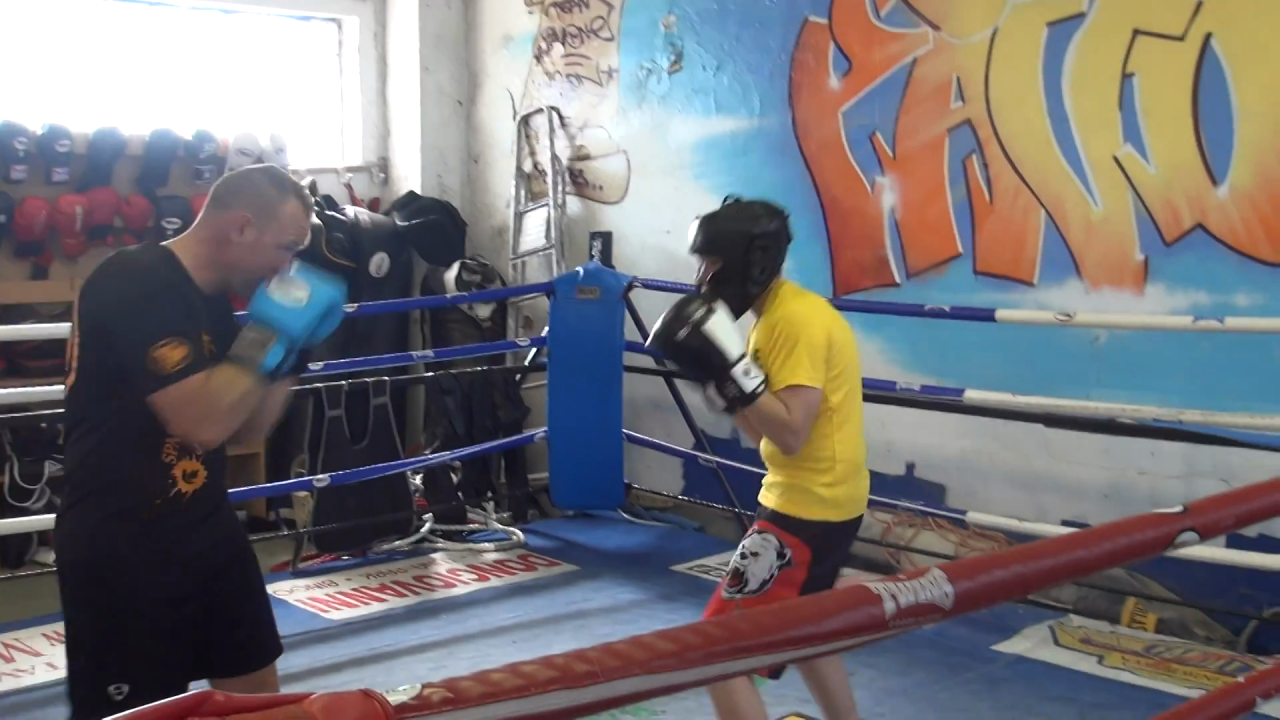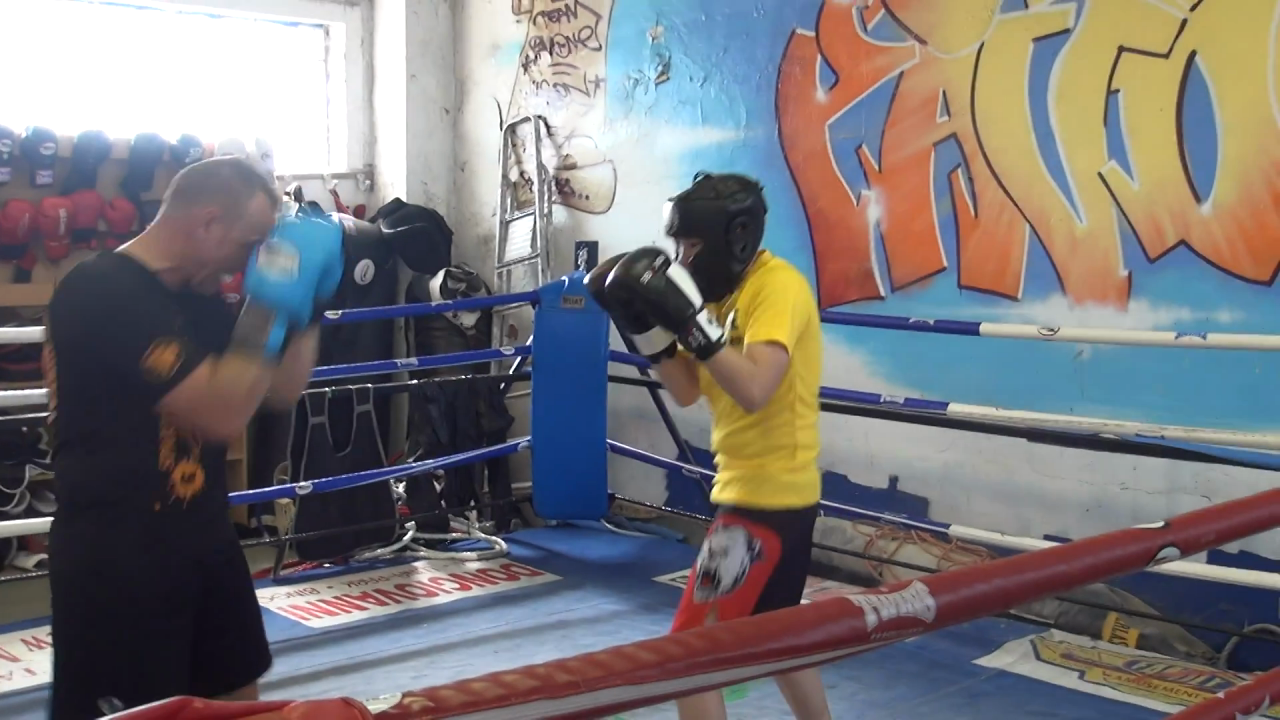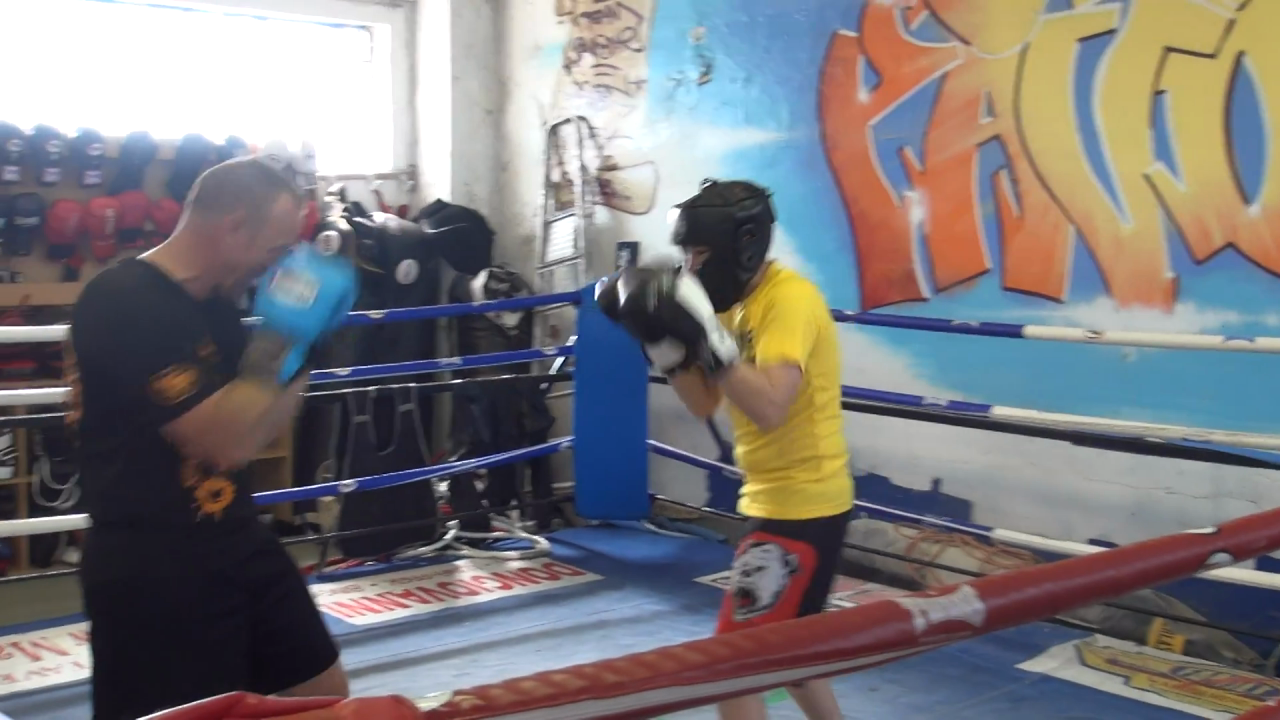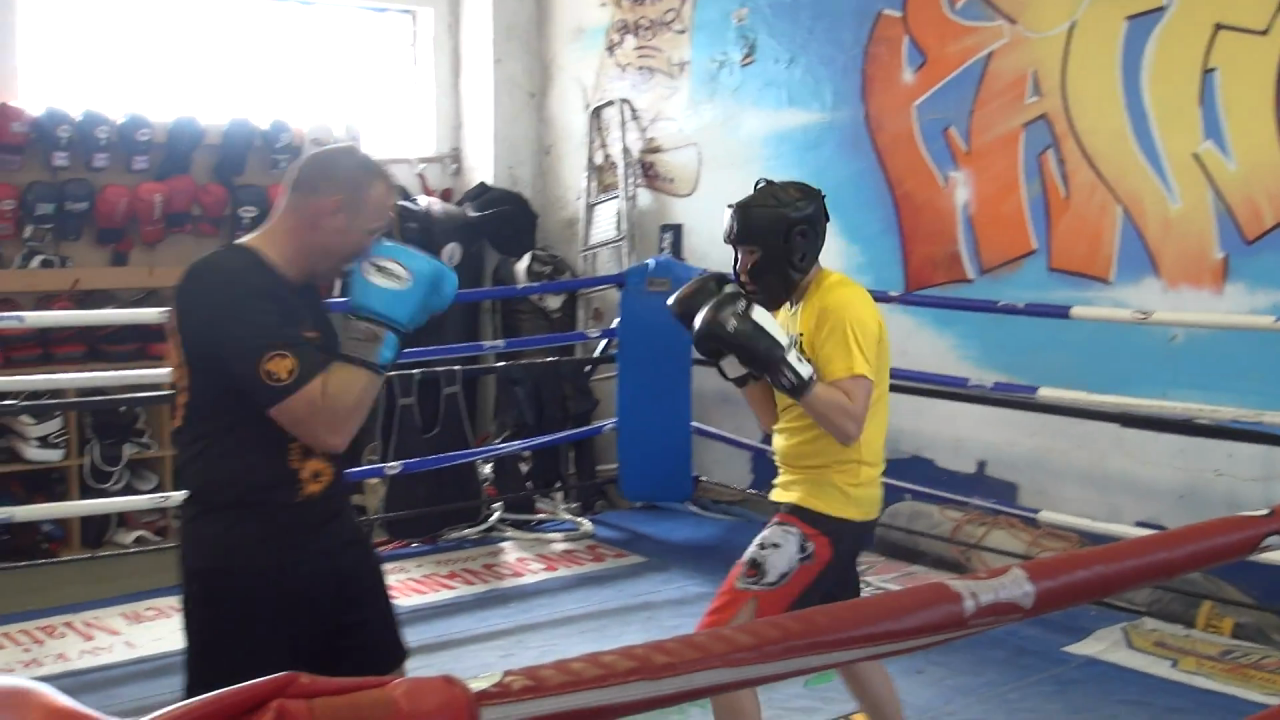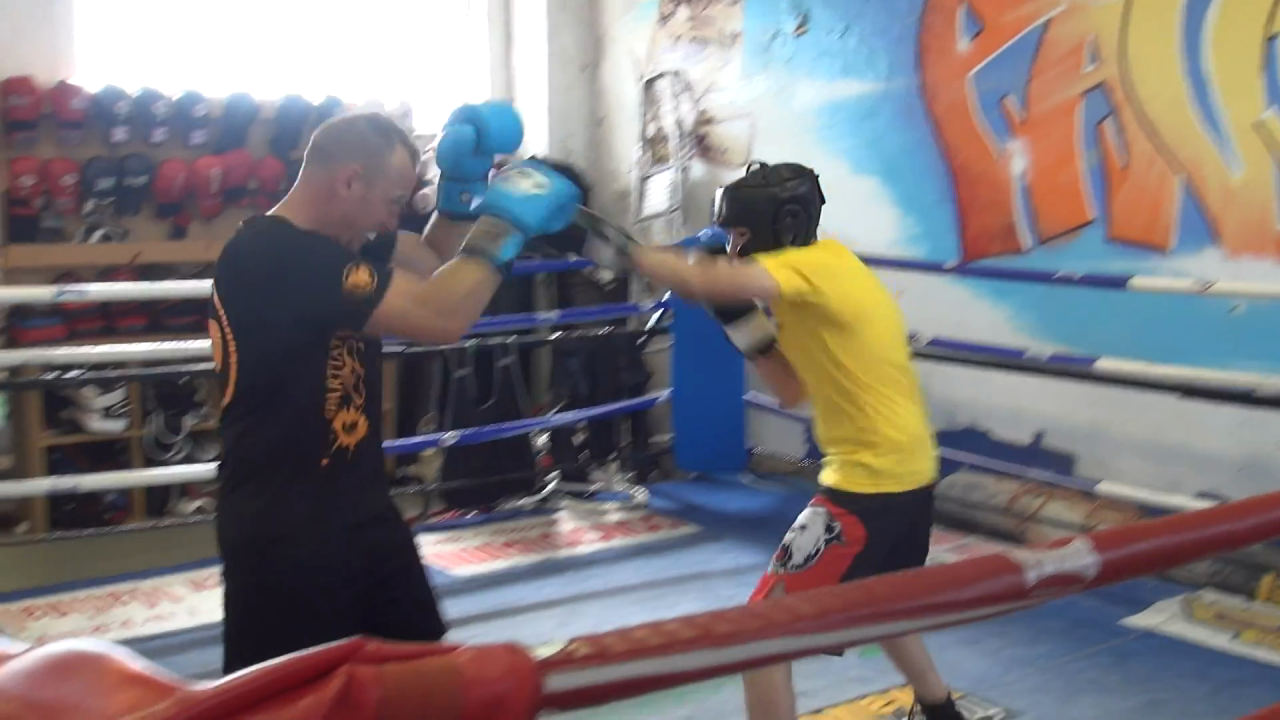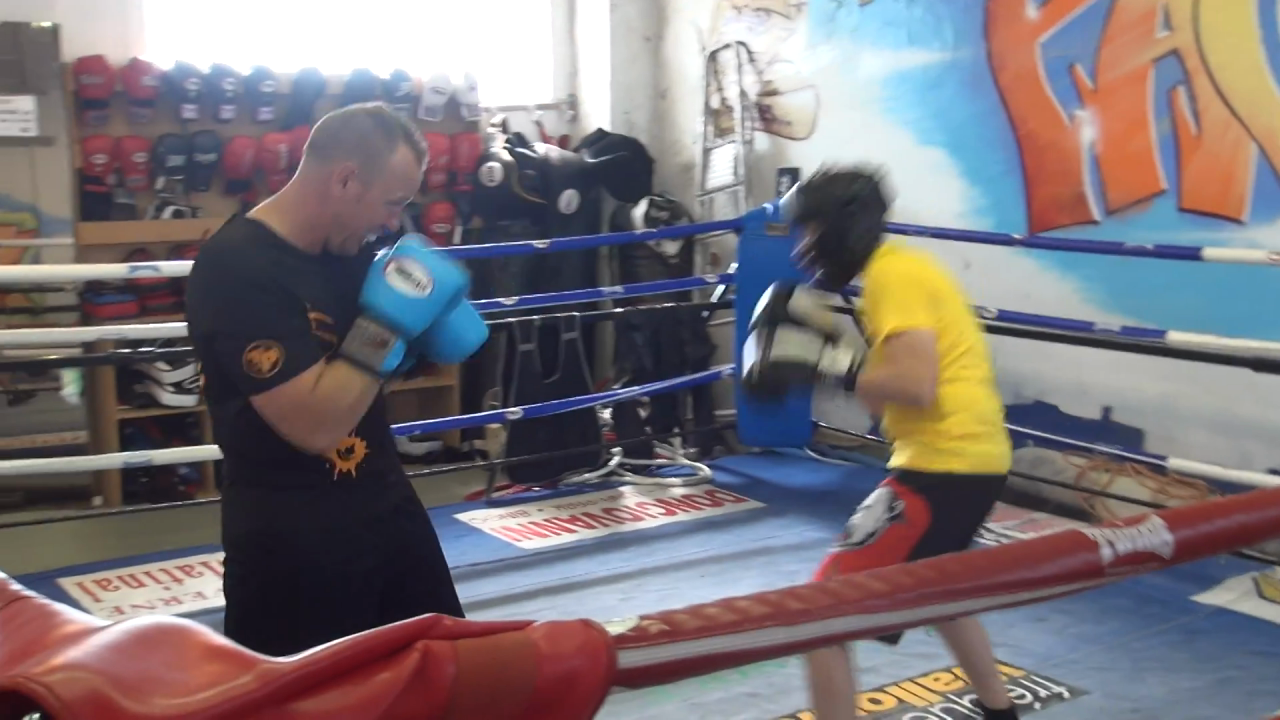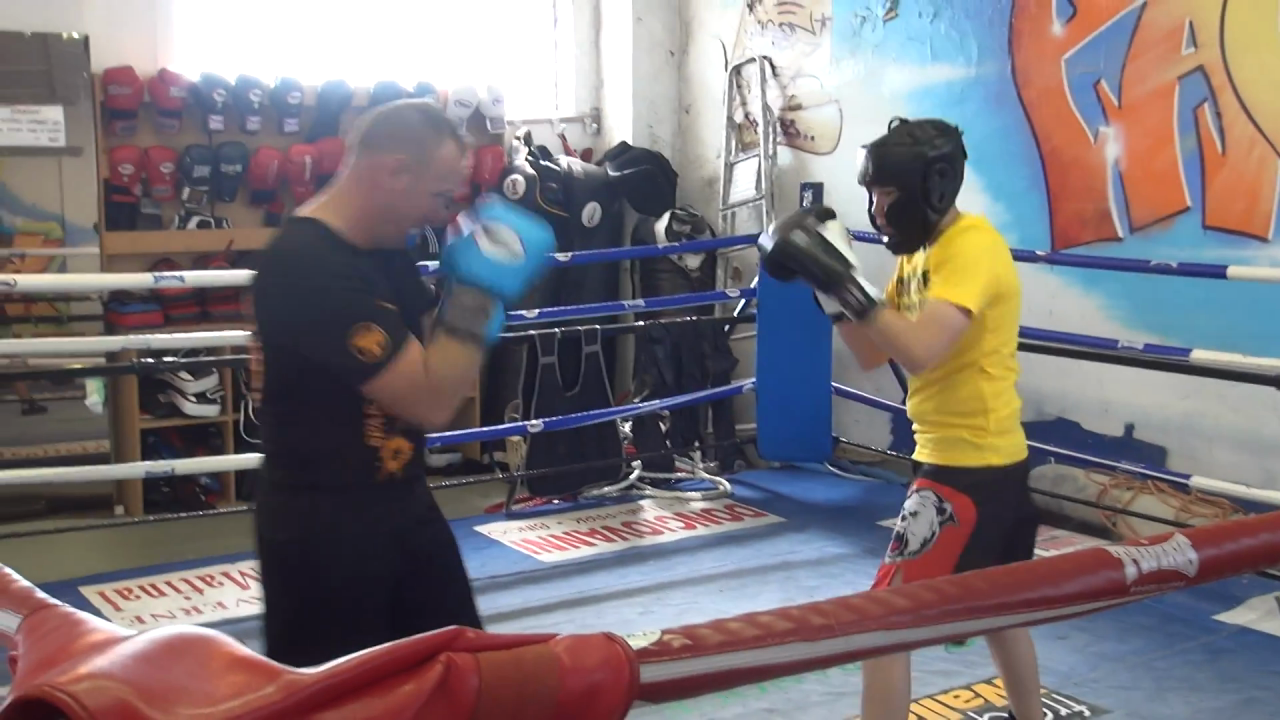
dt=0.3s
person 1, frame 1
left shoulder: (212, 304)
right shoulder: (132, 284)
left elbow: (246, 428)
right elbow: (203, 423)
left wrist: (291, 350)
right wrist: (273, 331)
left hip: (204, 531)
right hip: (118, 544)
person 1, frame 2
left shoulder: (194, 298)
right shoulder: (100, 292)
left elbow: (284, 390)
right elbow: (222, 413)
left wrist: (302, 297)
right wrist: (271, 304)
left hip: (201, 539)
right hip: (116, 557)
person 1, frame 3
left shoulder: (214, 300)
right shoulder: (122, 306)
left elbow: (258, 420)
right elbow: (228, 441)
left wrist: (305, 327)
right wrist: (283, 337)
left hip: (237, 545)
right hip: (153, 570)
person 1, frame 4
left shoulder: (299, 289)
right shoulder: (224, 289)
left elbow: (332, 399)
right elbow: (329, 425)
left wrist: (405, 300)
right wrist: (378, 317)
left hip: (325, 534)
right hip: (245, 554)
person 1, frame 5
left shoulder: (334, 242)
right shoulder: (271, 254)
left elbow: (427, 263)
right elbow: (436, 313)
left wrist: (463, 184)
right wrist: (506, 222)
left hip: (354, 504)
right hip: (285, 518)
person 1, frame 6
left shoulder: (344, 250)
right shoulder: (235, 271)
right elbow: (316, 425)
left wrist: (428, 333)
right wrist: (389, 322)
left hip: (383, 502)
right hip: (288, 531)
person 1, frame 7
left shoulder: (383, 251)
right shoulder: (308, 266)
left elbow: (416, 355)
right elbow: (426, 399)
left wrist: (464, 293)
right wrist: (483, 292)
left hip: (395, 508)
right hip: (324, 529)
person 2, frame 1
left shoulder: (795, 317)
right shoulder: (768, 317)
left elbow: (793, 435)
right elbow: (765, 432)
left wrist: (732, 365)
right wrist: (711, 372)
left hip: (808, 506)
right hip: (825, 502)
person 2, frame 2
left shoulder: (778, 286)
right shoulder: (724, 293)
left elbow: (752, 392)
right elbow: (687, 391)
left wrist: (691, 319)
right wrist: (646, 324)
left hip: (767, 498)
right hip: (764, 493)
person 2, frame 3
left shoulder: (790, 298)
right shoulder: (741, 302)
left elbow: (769, 406)
right elbow: (703, 401)
left wrist: (704, 333)
right wrist: (657, 333)
left hip: (801, 509)
right hip: (776, 503)
person 2, frame 4
left shoulder: (841, 306)
right shoulder: (788, 304)
left elbow: (848, 424)
right elbow: (772, 415)
left wrist: (780, 357)
right wrist: (730, 348)
left hip: (829, 504)
right hip: (809, 498)
person 2, frame 5
left shoulder: (815, 267)
right shoulder: (815, 277)
left elbow: (712, 280)
right elbow: (792, 392)
left wrist: (620, 249)
right wrist: (745, 325)
left hip: (871, 483)
right hip: (909, 474)
person 2, frame 6
left shoulder: (895, 274)
right shoulder: (903, 269)
left elbow: (916, 387)
right elbow: (889, 390)
left wrist: (825, 361)
right wrist: (829, 338)
left hip: (944, 465)
right hip: (978, 461)
person 2, frame 7
left shoulder: (974, 249)
right shoulder: (924, 249)
left elbow: (919, 353)
right elbow: (872, 354)
left wrist: (845, 278)
right wrist: (829, 283)
left hip: (970, 465)
right hip: (989, 461)
